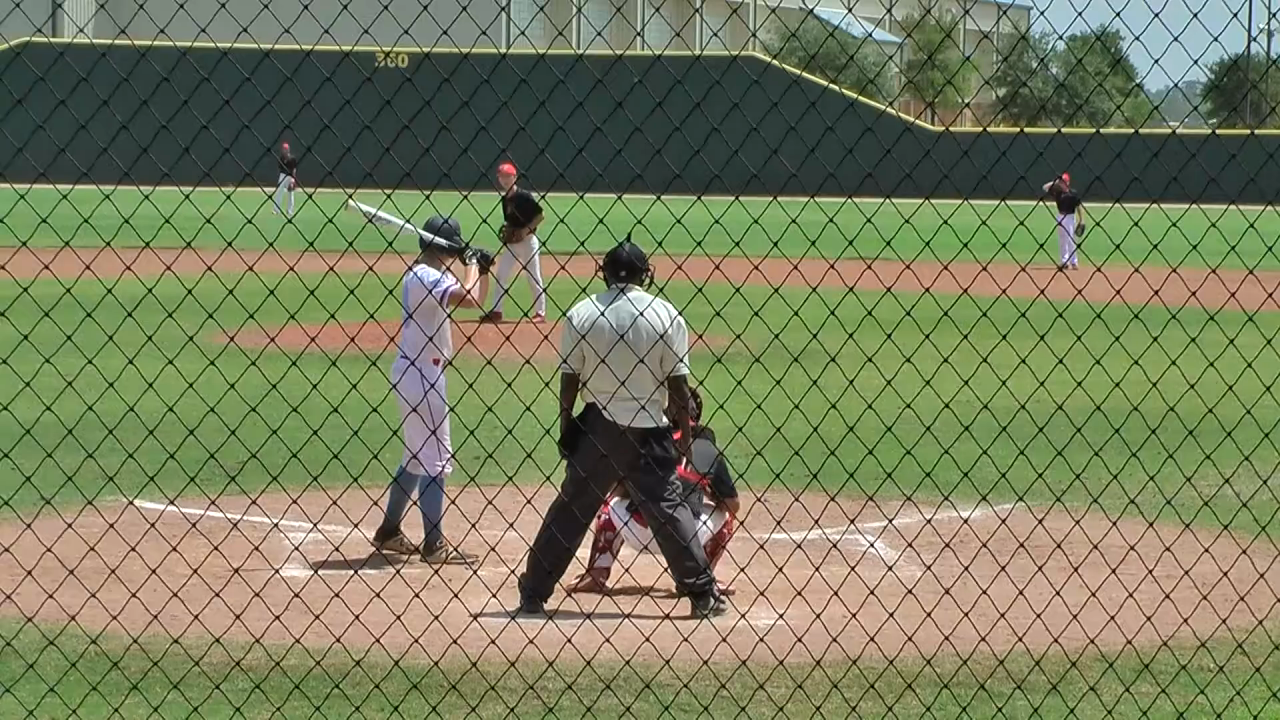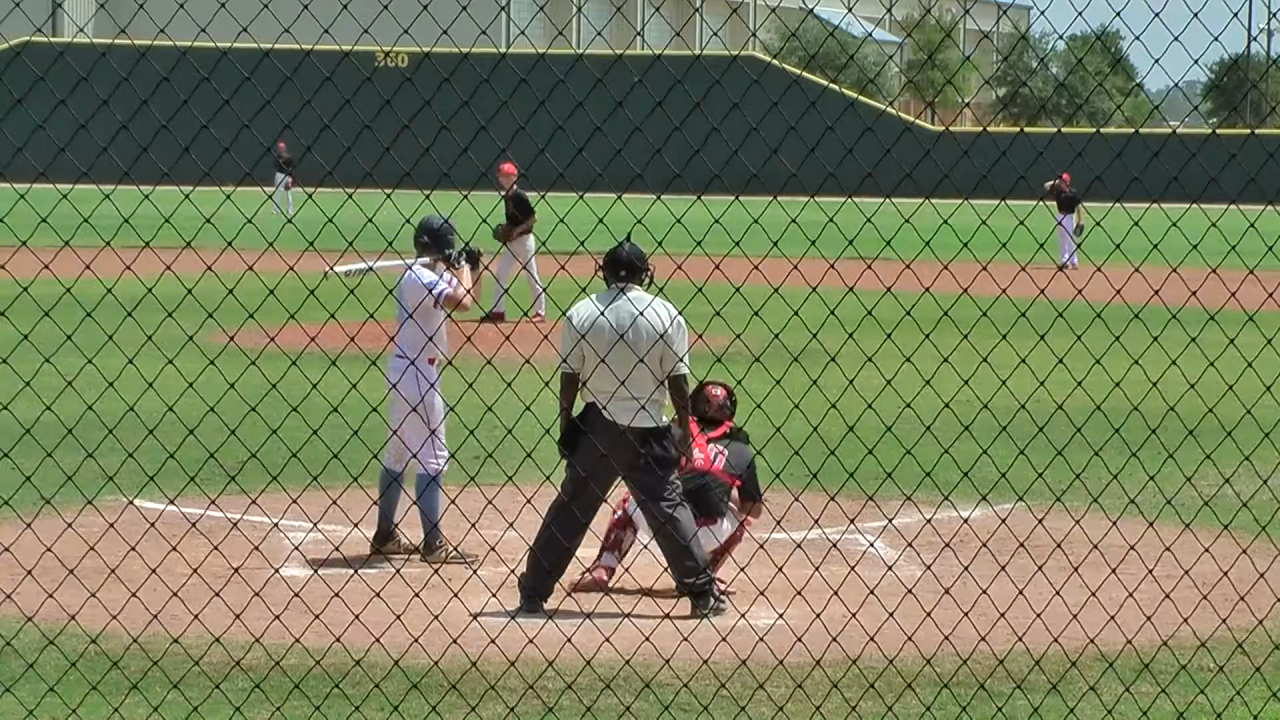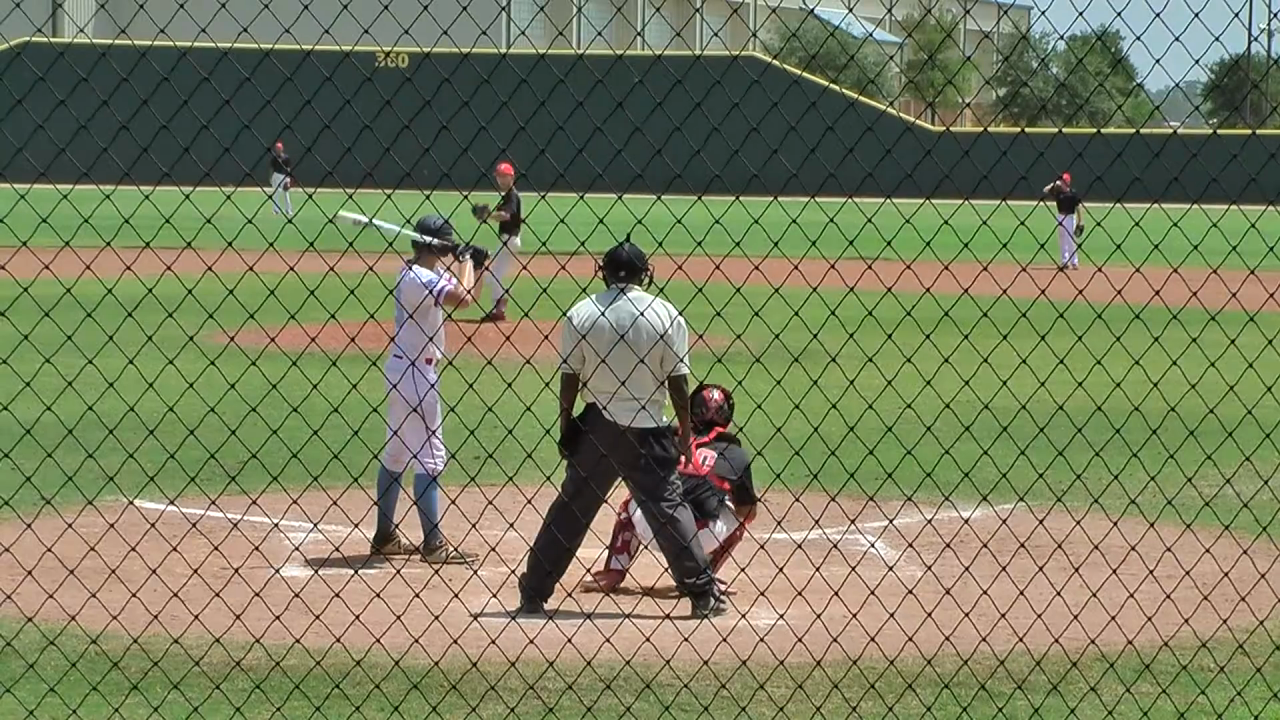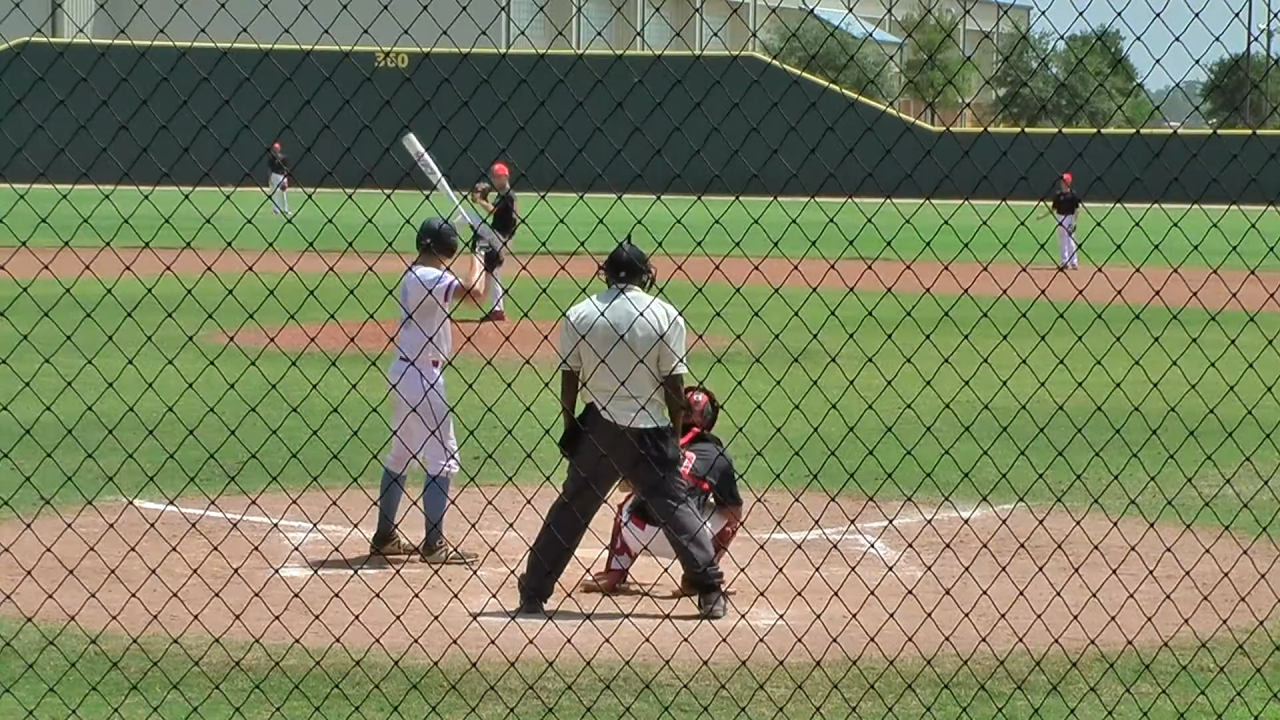
dt=0.3s
person 1, frame 1
left shoulder: (581, 313)
right shoulder: (666, 314)
left elbow: (569, 379)
right elbow: (677, 382)
left wrist: (566, 427)
right wrist: (685, 430)
left hip: (597, 427)
right hip: (648, 430)
left knee: (569, 510)
right knee: (669, 509)
left ankle: (533, 594)
right ankle: (704, 594)
person 1, frame 2
left shoulder: (581, 313)
right shoulder: (666, 314)
left elbow: (569, 379)
right elbow: (677, 382)
left wrist: (565, 427)
right wrist: (685, 430)
left hip: (597, 427)
right hip: (648, 429)
left knee: (569, 510)
right knee: (669, 510)
left ankle: (533, 594)
right ankle: (704, 593)
person 1, frame 3
left shoulder: (581, 313)
right shoulder: (665, 314)
left elbow: (570, 379)
right elbow: (677, 382)
left wrist: (566, 427)
right wrist: (685, 432)
left hip: (597, 426)
right hip: (648, 430)
left knee: (570, 510)
right knee: (669, 510)
left ankle: (533, 593)
right ankle: (704, 594)
person 1, frame 4
left shoulder: (579, 314)
right shoulder: (665, 314)
left elbow: (569, 378)
right elbow: (674, 382)
left wrist: (570, 426)
right wrist: (676, 432)
left hip: (598, 427)
right hip: (648, 430)
left knee: (570, 510)
right knee: (676, 508)
left ankle: (533, 596)
right ankle: (710, 592)
person 2, frame 1
left shoulder: (435, 275)
right shoulder: (424, 276)
left elbow: (476, 299)
right elbow: (469, 299)
left wrist: (482, 269)
right wrist: (472, 264)
left hip: (419, 372)
right hip: (420, 373)
left knee: (418, 455)
right knee: (436, 458)
left ankle: (389, 532)
right ankle: (434, 544)
person 2, frame 2
left shoulder: (431, 274)
right shoulder: (421, 277)
left elbow: (468, 298)
right elbow: (463, 302)
left wrist: (470, 267)
right wrist: (462, 267)
left hip: (411, 371)
right hip: (416, 373)
left knee: (400, 453)
right knee: (432, 456)
left ankle: (385, 536)
right ankle: (433, 544)
person 2, frame 3
left shoulder: (428, 274)
right shoulder: (419, 277)
left elbow: (463, 296)
right elbow: (462, 299)
left wrist: (475, 265)
right wrist: (466, 260)
left hip: (406, 371)
right hip: (414, 373)
left knee: (396, 453)
right knee: (430, 456)
left ankle: (385, 536)
right ankle: (433, 544)
person 2, frame 4
left shoulder: (422, 275)
right shoulder: (426, 277)
left elbow: (471, 293)
right elbow: (473, 293)
left wrist: (483, 264)
right wrist: (478, 256)
left hip: (410, 373)
right hip: (420, 375)
left knee: (401, 454)
right knee: (442, 459)
left ankle: (385, 536)
right ankle: (434, 545)
person 3, frame 1
right shoulder: (710, 449)
left elbow: (619, 490)
right elbow: (733, 506)
left hip: (639, 532)
left knee: (614, 505)
right knee: (725, 517)
left ankle: (596, 573)
person 3, frame 2
right shoulder: (743, 451)
right elbow: (755, 511)
right hip: (705, 536)
left knee: (631, 501)
right knee: (741, 518)
left ankle: (602, 569)
person 3, frame 3
right shoulder: (736, 455)
right elbow: (749, 513)
left hip: (650, 530)
right hip: (700, 537)
left knee: (632, 505)
right knee: (738, 519)
left ankle: (613, 574)
person 3, frame 4
right shoulder: (718, 455)
left elbow: (625, 483)
right elbow: (735, 514)
left hip: (637, 534)
left knee: (628, 505)
right knee: (729, 519)
left ankle: (614, 575)
